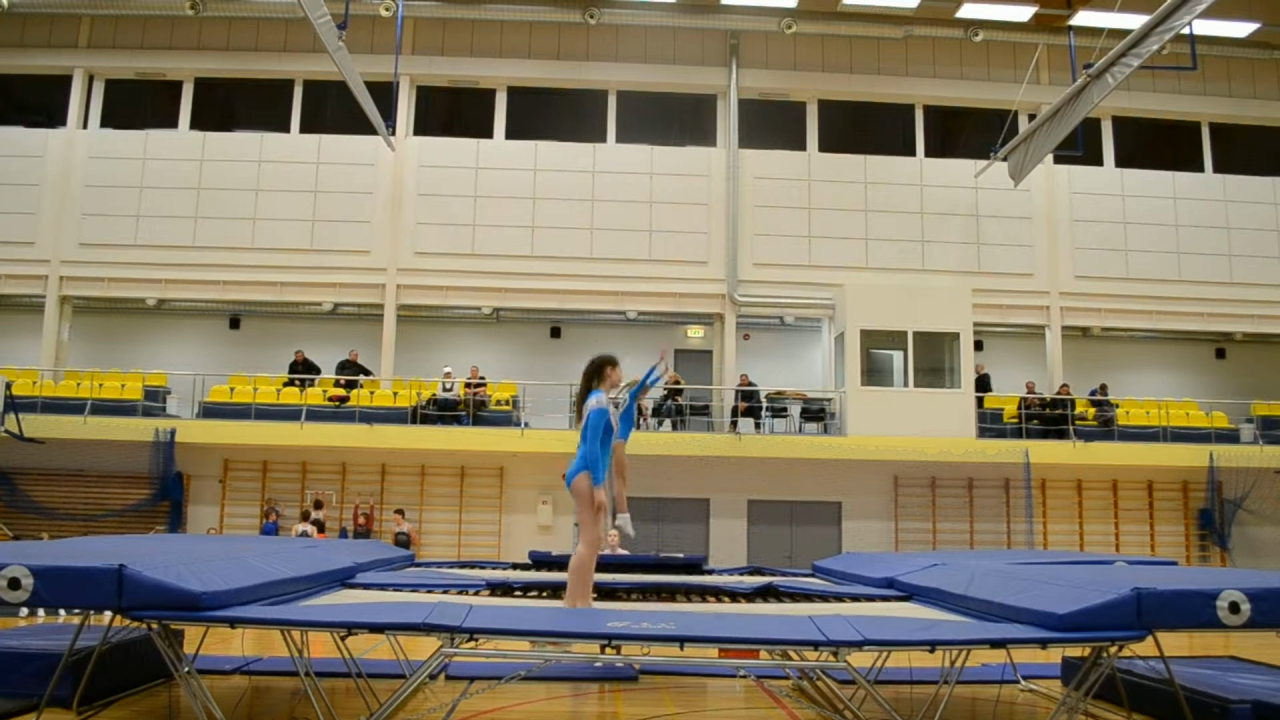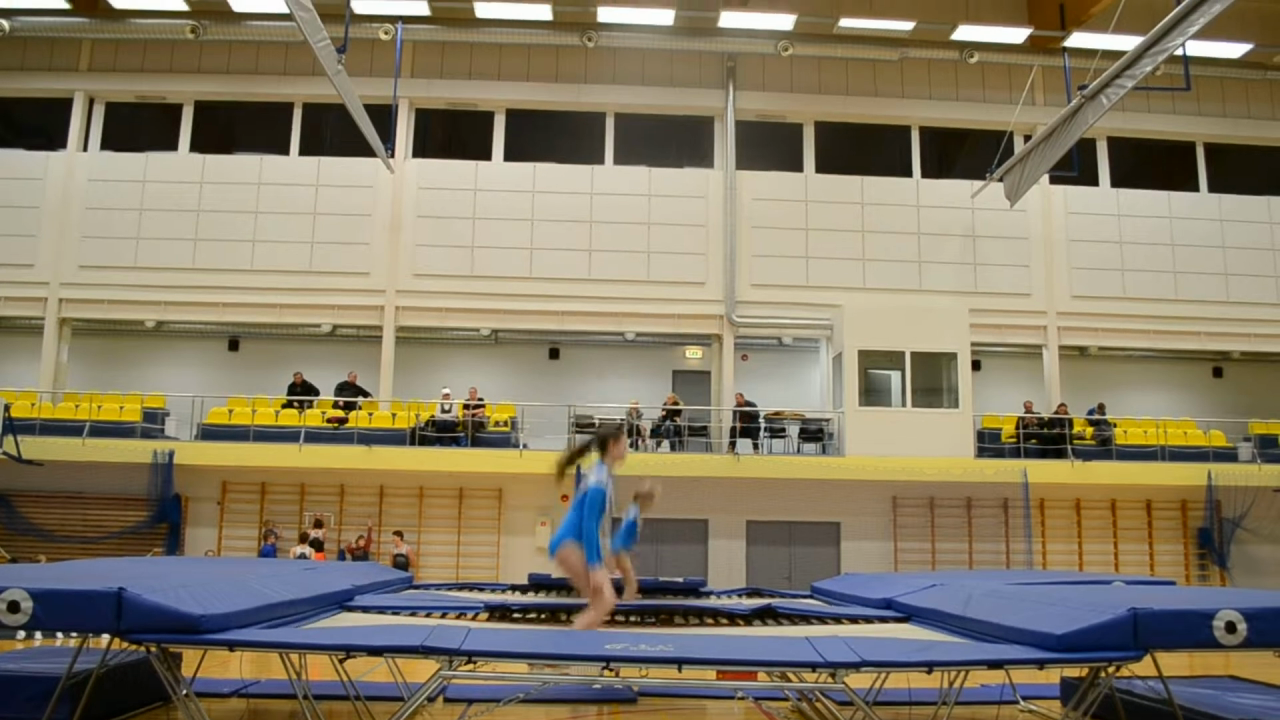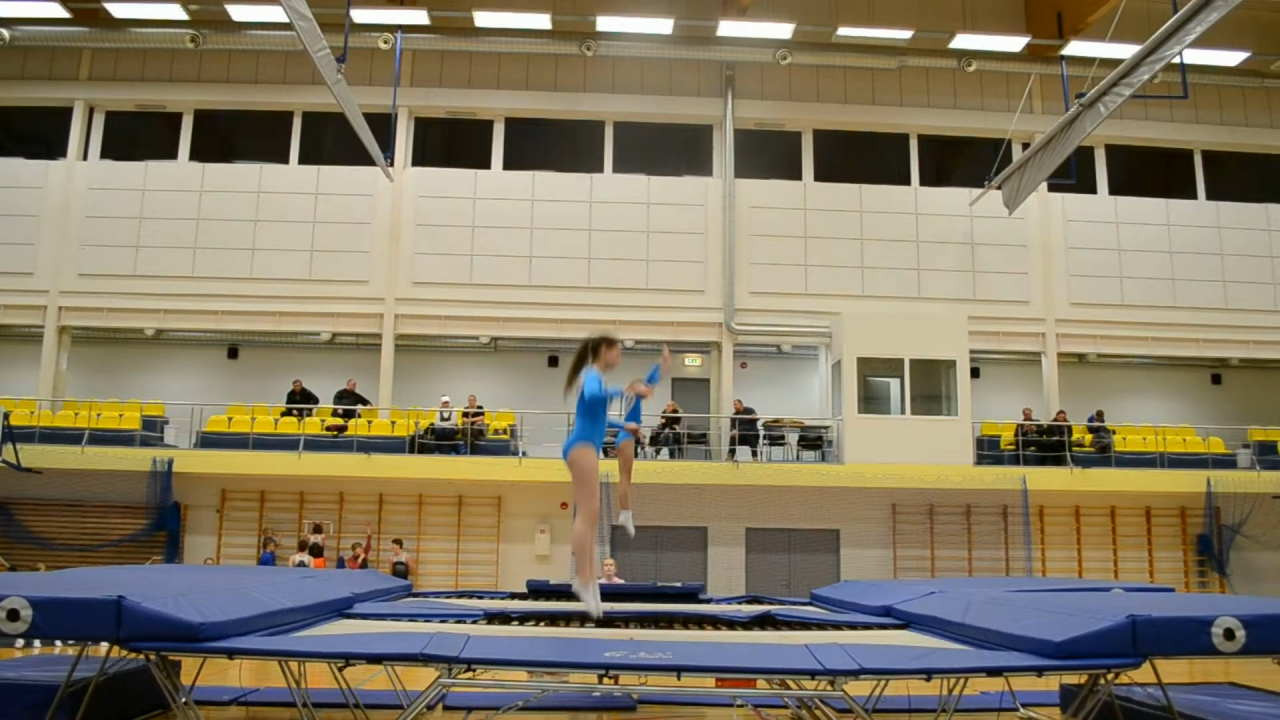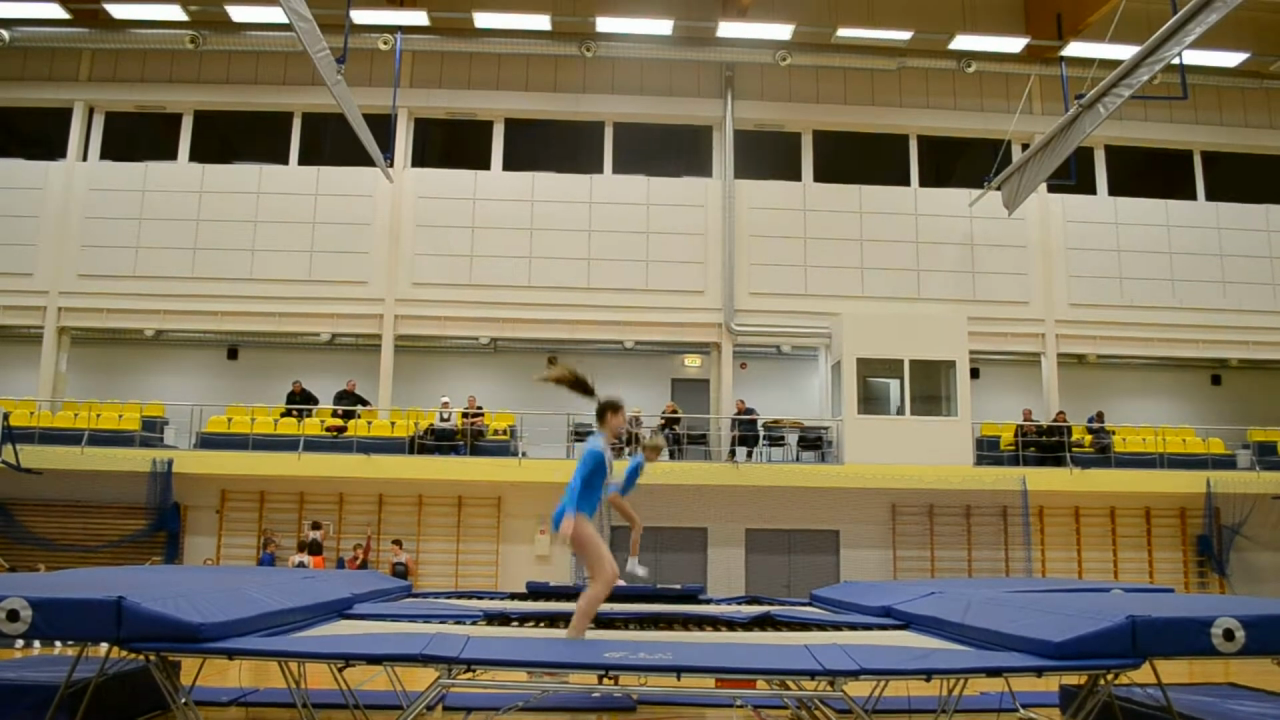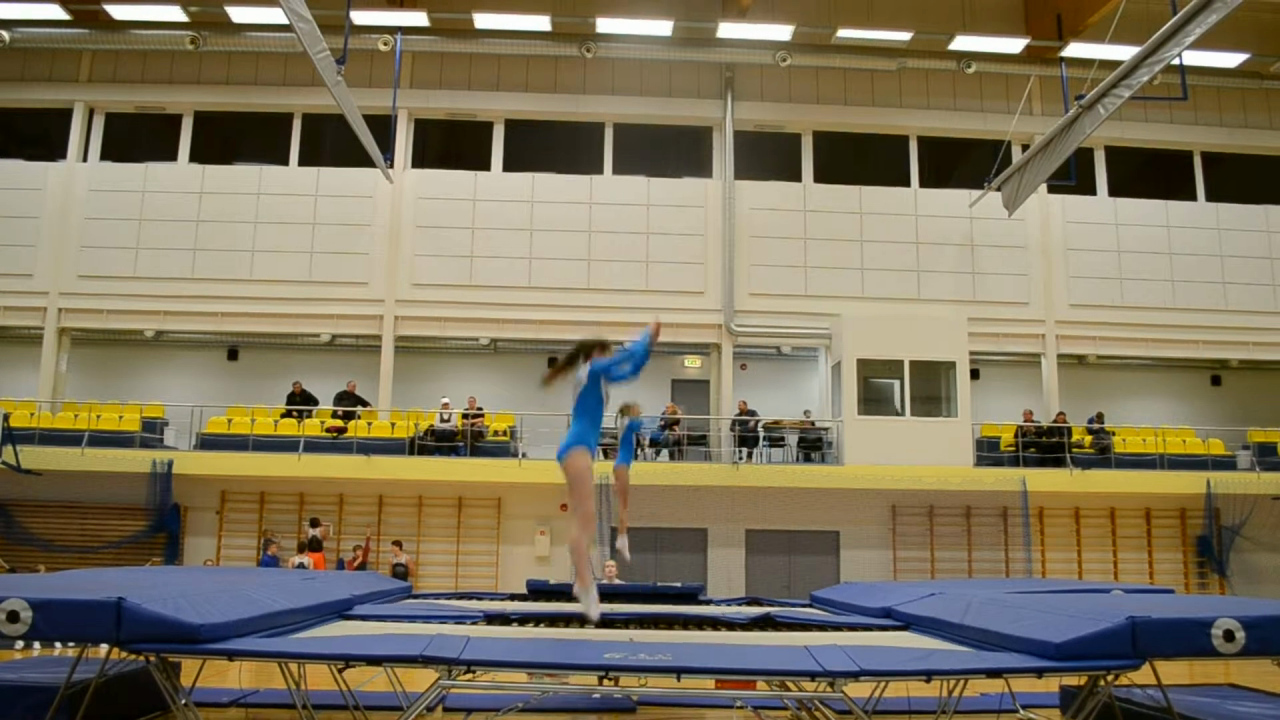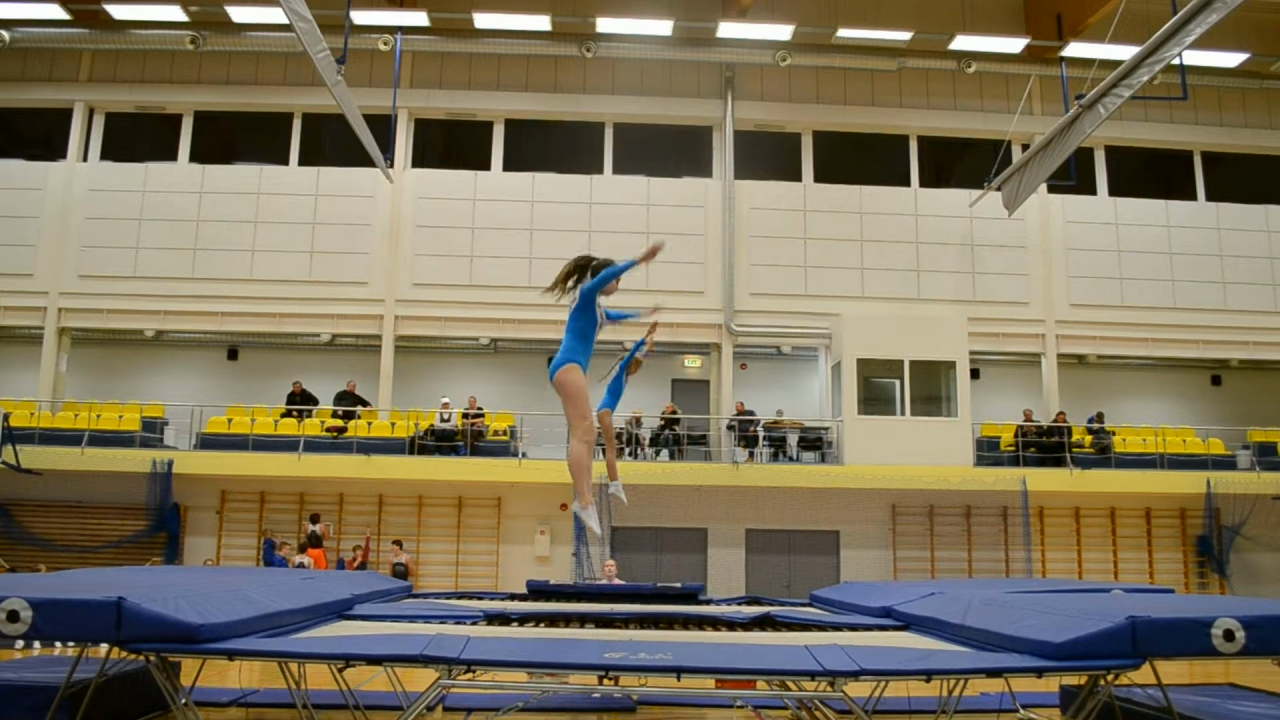
dt=0.5s
person 1, frame 1
left shoulder: (598, 401)
right shoulder: (599, 401)
right elbow: (592, 445)
left wrist: (598, 484)
right wrist: (599, 486)
left hip: (587, 475)
right hip: (585, 474)
left knee: (592, 542)
right knee: (588, 542)
left ankle: (582, 606)
right ankle: (570, 606)
person 1, frame 2
left shoulder: (602, 476)
right shoulder: (599, 479)
right elbow: (589, 525)
left wrist: (596, 564)
right wrist: (595, 568)
left hip: (574, 544)
right hip: (569, 543)
left knee: (606, 601)
right knee: (603, 603)
person 1, frame 3
left shoulder: (594, 376)
right shoulder: (592, 375)
right elbow: (590, 395)
left wrist: (622, 425)
right wrist: (626, 390)
left hip: (585, 447)
right hip: (581, 446)
left knee: (588, 516)
right knee: (588, 515)
left ankle: (586, 579)
right ankle: (584, 579)
person 1, frame 4
left shoulder: (601, 448)
right shoulder: (596, 449)
right elbow: (575, 482)
right wrist: (570, 516)
left hip: (579, 516)
right hip: (574, 516)
left knee: (607, 574)
right knee: (607, 574)
left ankle: (574, 638)
right ankle: (573, 641)
person 1, frame 5
left shoulder: (597, 377)
right shoulder: (592, 370)
left elbow: (630, 370)
right elbow: (629, 357)
left wrist: (649, 343)
right wrist: (647, 337)
left hip: (581, 448)
right hip: (576, 448)
left knee: (585, 520)
right knee: (583, 520)
left ankle: (585, 583)
right ankle: (584, 583)
person 1, frame 6
left shoulder: (594, 304)
right shoulder: (586, 291)
left elbow: (616, 316)
right elbow: (606, 274)
right wrist: (639, 258)
left hip: (572, 367)
right hip: (568, 366)
left knee: (585, 436)
right knee: (582, 435)
left ankle: (586, 501)
right ankle: (584, 501)
